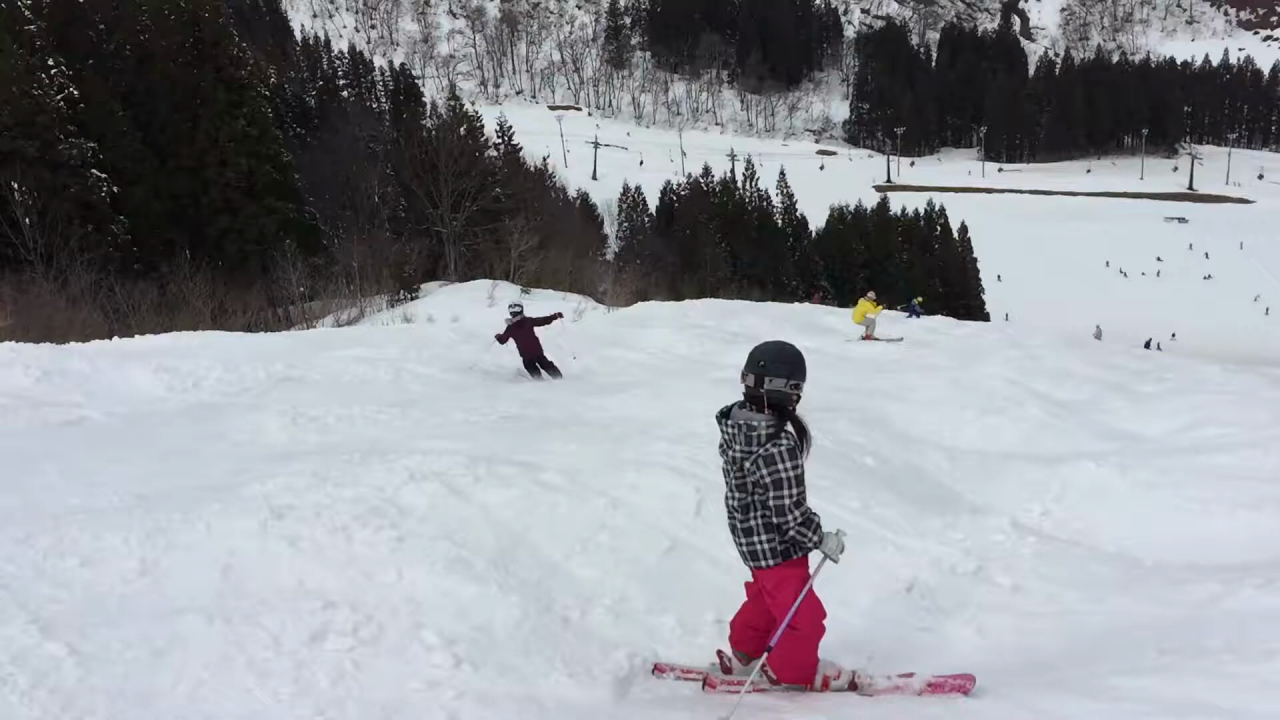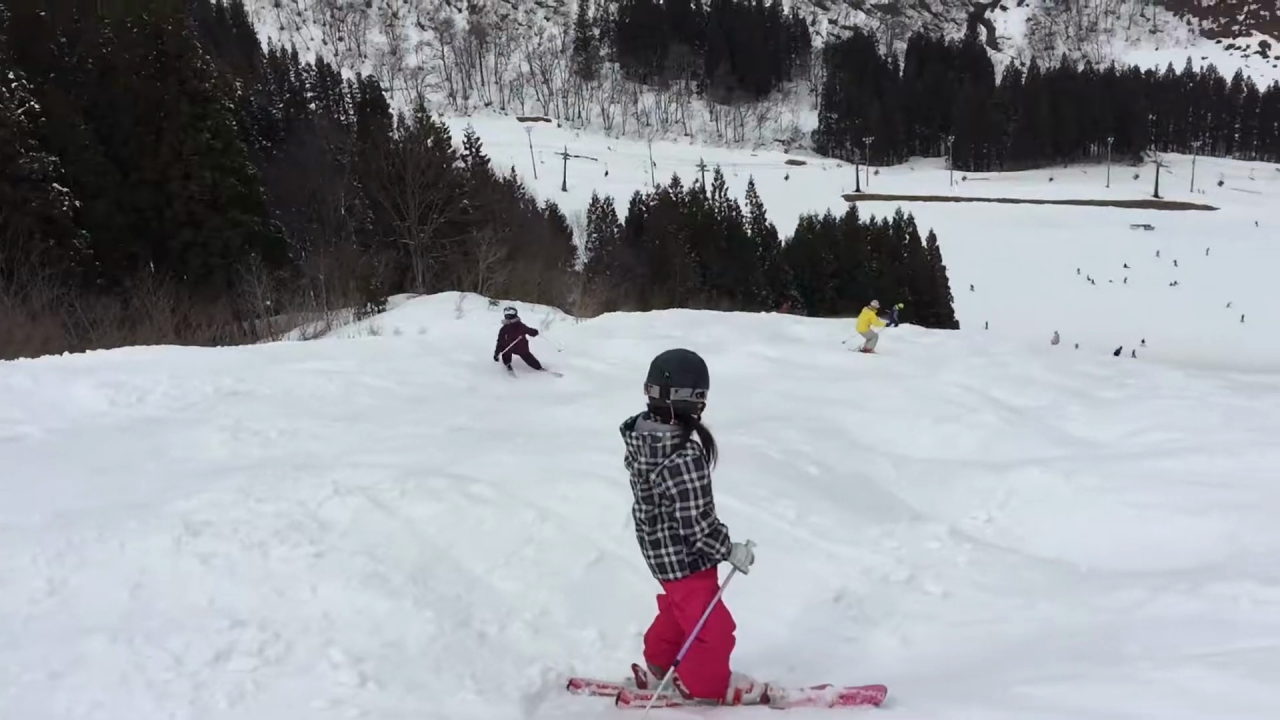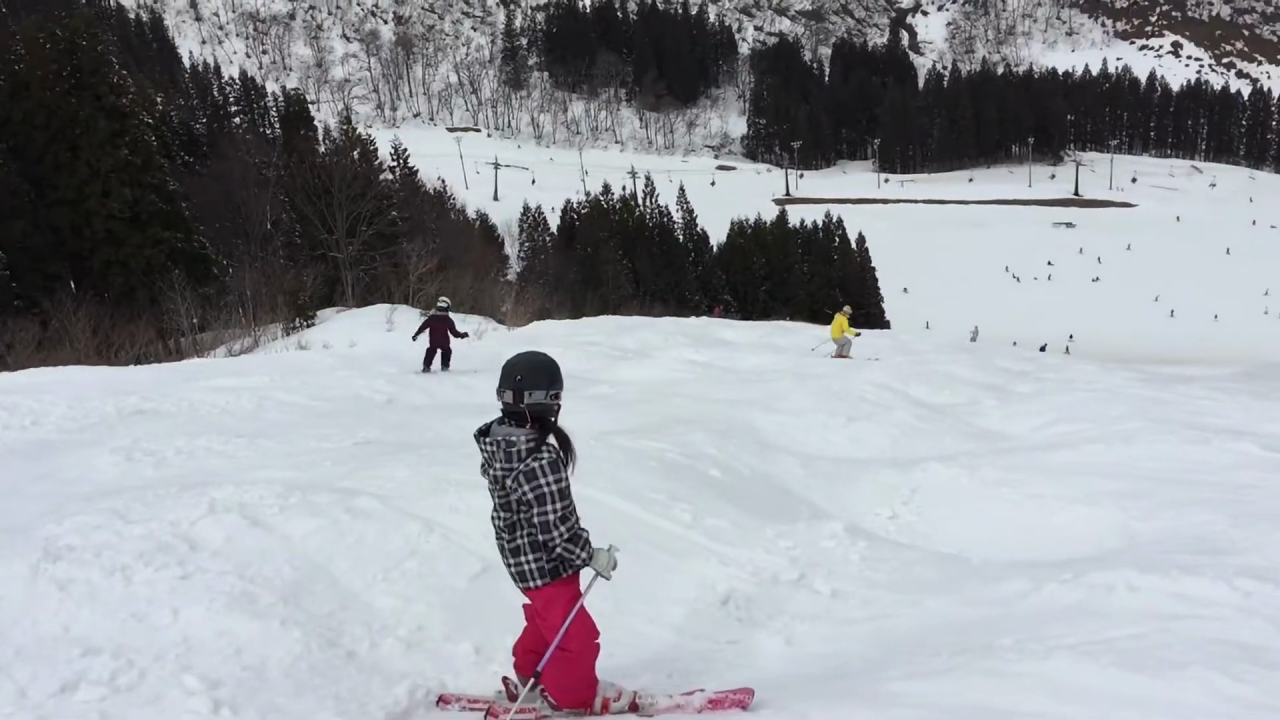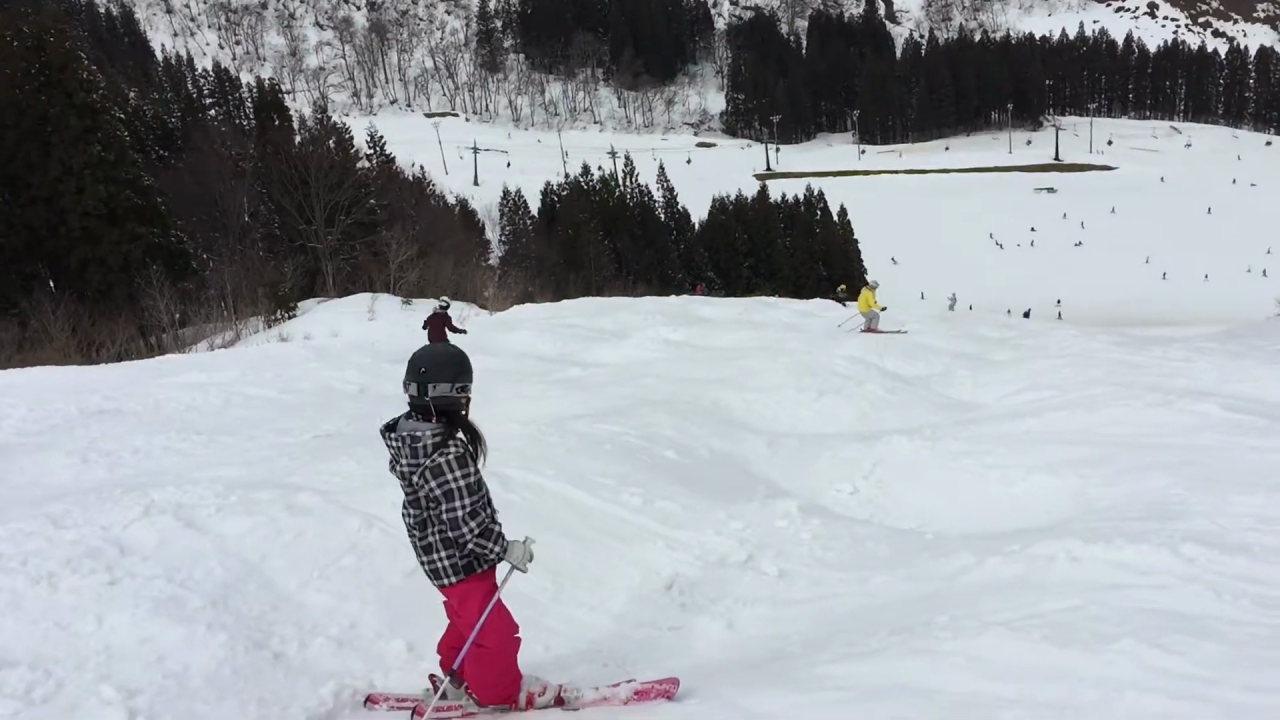
dt=0.4s
person 1, frame 1
left shoulder: (736, 422)
right shoulder: (778, 447)
right elbow: (788, 512)
right wrist: (822, 539)
left hip: (752, 539)
right hip: (777, 545)
left knee: (765, 597)
right knee: (803, 613)
left ankle: (744, 655)
right ankle: (793, 670)
person 1, frame 2
left shoulder: (641, 432)
right shoulder: (683, 457)
right elbow: (696, 523)
right wrist: (730, 550)
left hip: (660, 550)
right hip: (685, 557)
left knee: (678, 609)
right knee: (712, 626)
left ankle: (660, 667)
right ankle: (705, 684)
person 1, frame 3
left shoulder: (498, 439)
right shoulder: (540, 460)
right elbow: (556, 528)
right wrist: (591, 555)
left hip: (522, 559)
right hip: (546, 564)
left knee: (546, 621)
right knee: (574, 633)
left ankle: (531, 681)
right ankle: (573, 695)
person 1, frame 4
left shoulder: (409, 433)
right shoulder: (448, 455)
right elbow: (466, 524)
right wrist: (506, 548)
left hip: (441, 558)
right hip: (462, 561)
left knee: (466, 619)
right knee: (494, 629)
left ankle: (459, 680)
right ankle: (498, 691)
